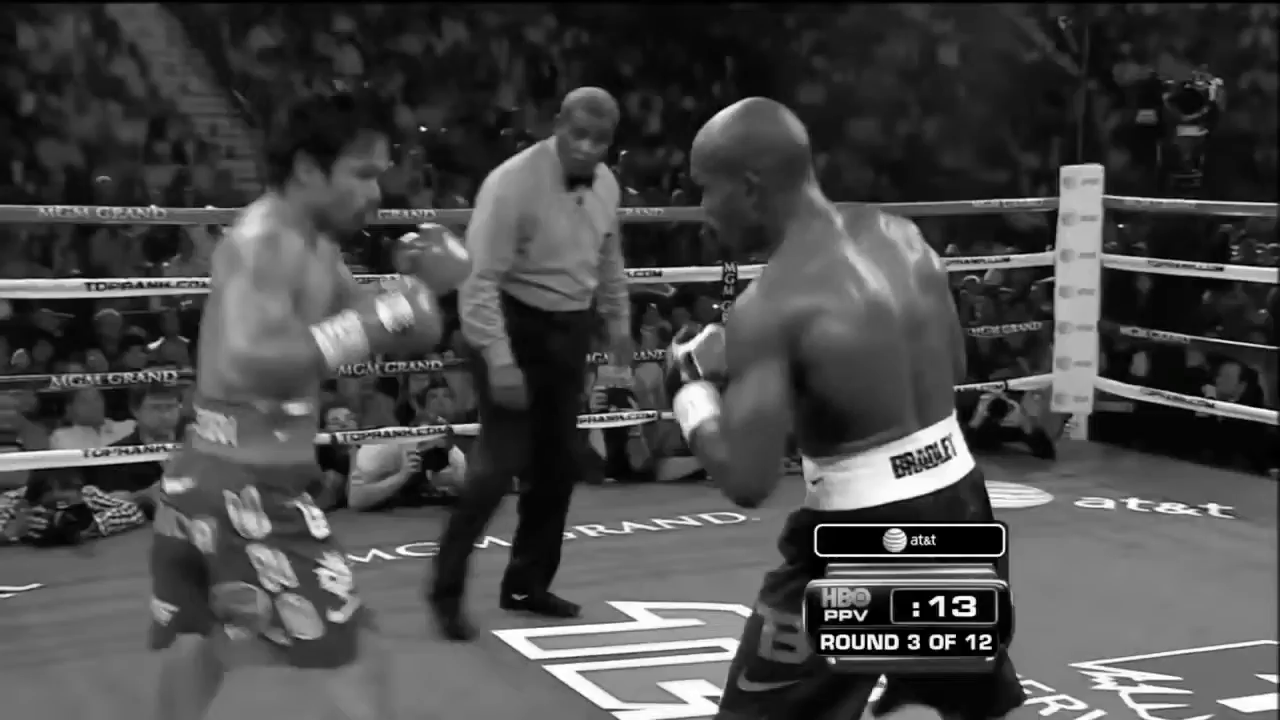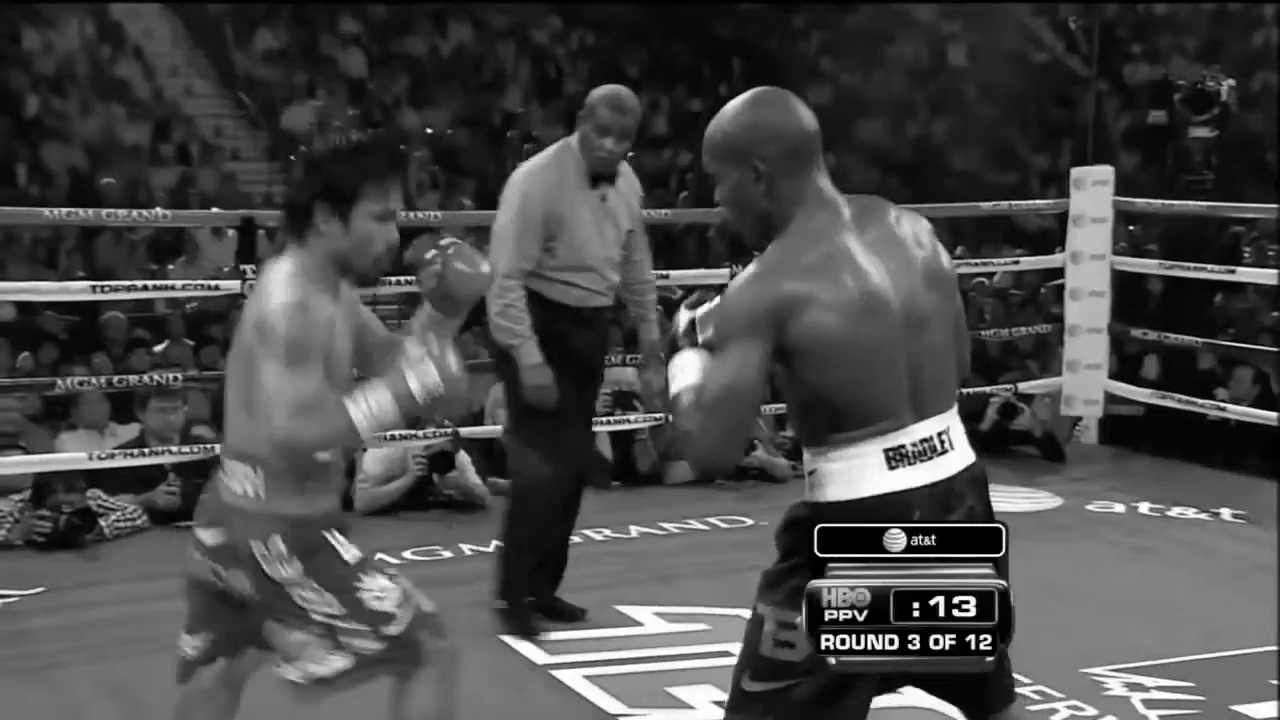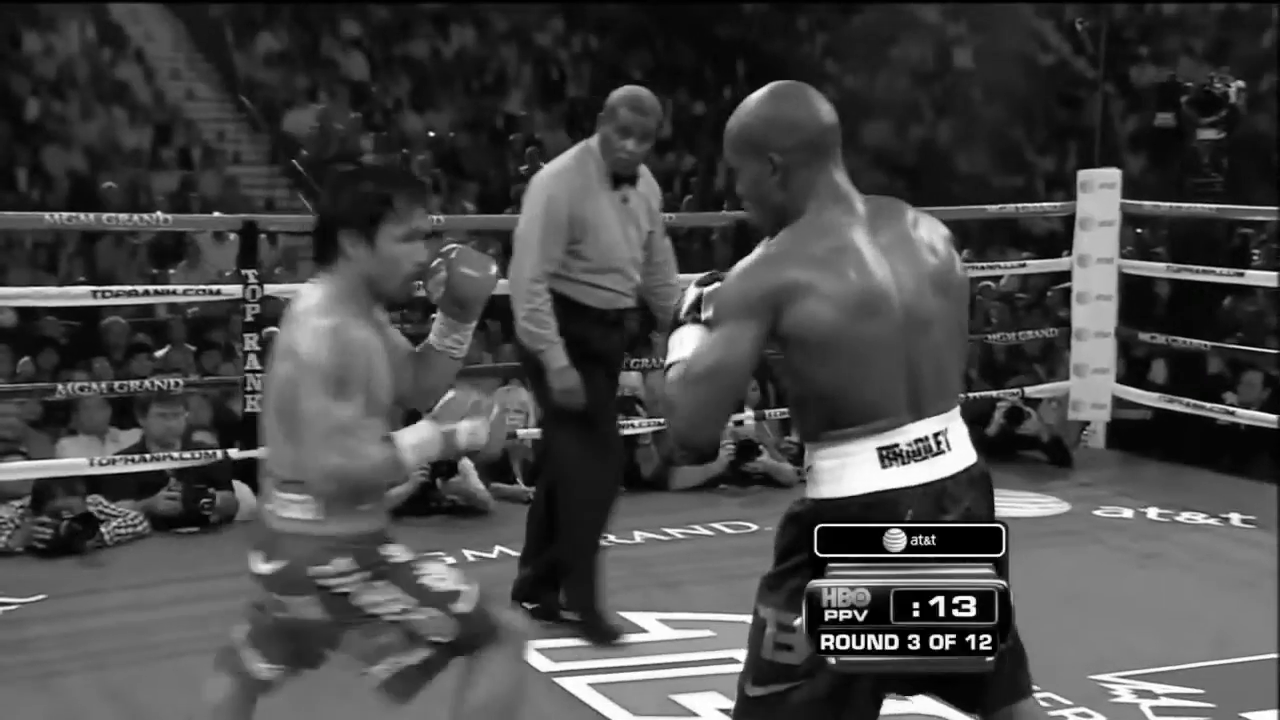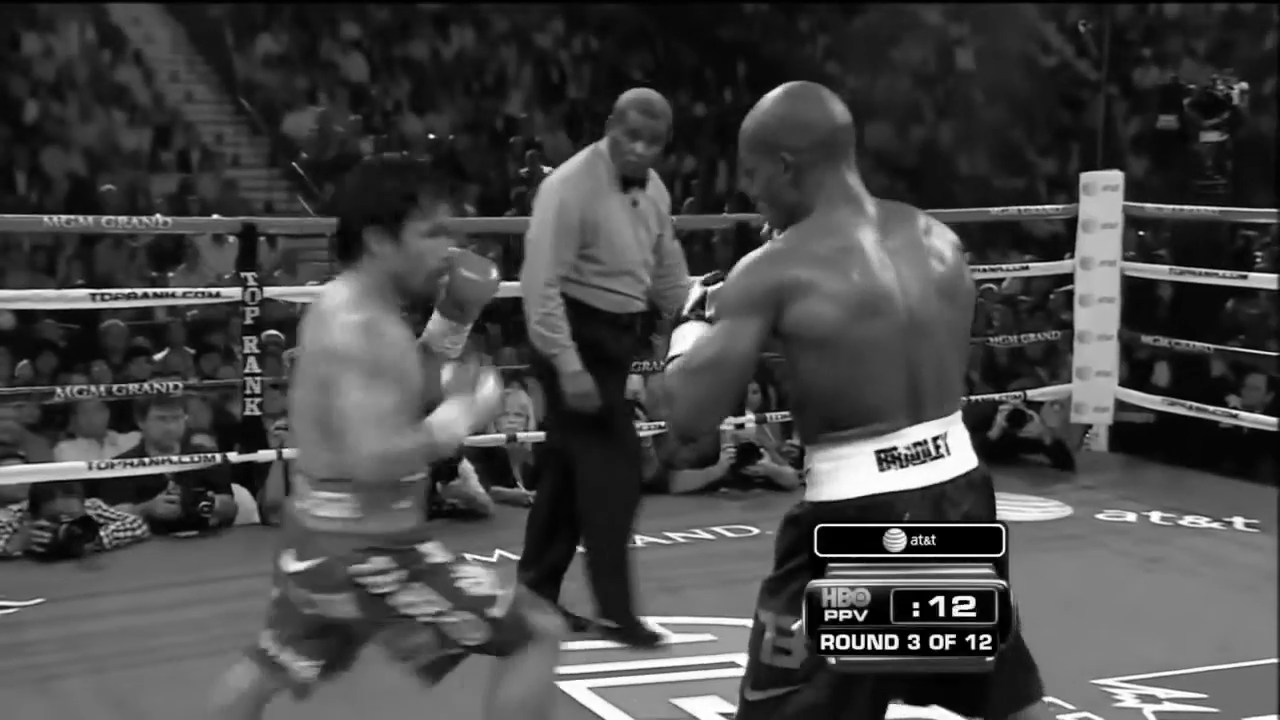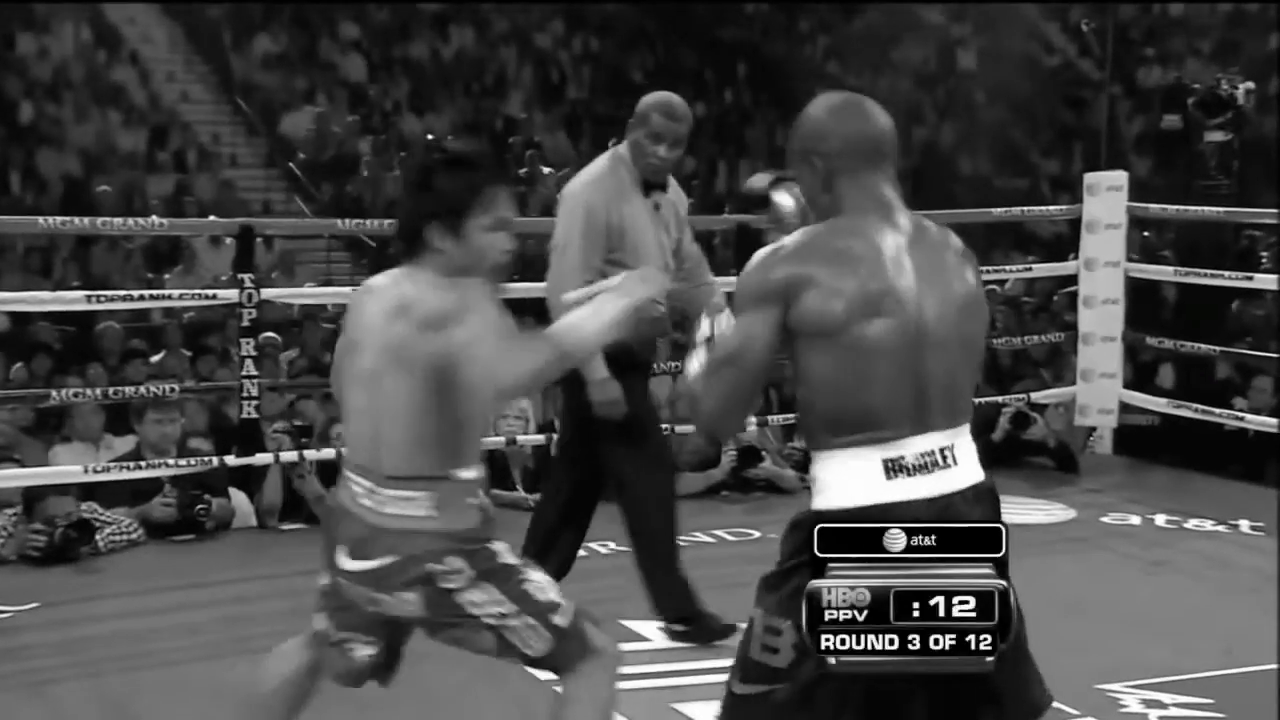
dt=0.5s
person 1, frame 1
left shoulder: (770, 306)
right shoulder: (902, 238)
left elbow: (747, 481)
left wrist: (692, 381)
left hip: (864, 533)
right hip: (957, 501)
person 1, frame 2
left shoulder: (766, 289)
right shoulder: (912, 230)
left elbow: (712, 453)
left wrist: (689, 351)
left hip: (860, 523)
right hip: (957, 496)
person 1, frame 3
left shoulder: (770, 275)
right shoulder: (929, 233)
left elbow: (691, 431)
left wrist: (692, 322)
left hip: (858, 521)
right hip: (959, 492)
person 1, frame 4
left shoulder: (774, 272)
right shoulder: (938, 239)
left elbow: (690, 417)
left wrist: (692, 320)
left hip: (857, 522)
right hip: (959, 498)
person 1, frame 5
left shoulder: (788, 268)
right shoulder: (957, 258)
left elbow: (718, 417)
left wrist: (709, 349)
left hip: (860, 528)
right hip: (963, 510)
person 2, frame 1
left shoulder: (315, 244)
right shoulder: (263, 241)
left elbow: (354, 326)
right elbow: (249, 361)
left wrist: (420, 288)
right wrist: (376, 321)
left hip: (209, 476)
right hip: (248, 488)
left knee: (202, 638)
right knee: (355, 656)
person 2, frame 2
left shoulder: (329, 289)
right shoulder: (293, 304)
left elbow: (388, 362)
right elbow: (290, 437)
left wrist: (445, 309)
right wrist: (411, 387)
left hip: (235, 518)
right hip: (279, 533)
left knee: (225, 662)
right knee: (429, 653)
person 2, frame 3
left shoulder: (356, 311)
right shoulder: (328, 333)
left elbow: (419, 384)
right elbow: (339, 471)
left wrist: (458, 315)
right wrist: (448, 435)
left hip: (288, 541)
right hip: (330, 553)
left knee: (249, 671)
right knee: (500, 638)
person 2, frame 4
left shoulder: (339, 302)
right shoulder: (357, 327)
left elbow: (398, 391)
right elbow: (378, 458)
left wrist: (450, 317)
right wrist: (469, 402)
left hip: (312, 535)
right hip: (365, 549)
left knee: (271, 663)
right knee: (537, 637)
person 2, frame 5
left shoulder: (370, 295)
right shoulder: (456, 301)
right elbow: (507, 375)
right wrist: (617, 301)
left hip: (356, 525)
right hip: (432, 547)
left knee: (321, 648)
right knee: (592, 658)
person 3, frame 1
left shoulder: (606, 185)
right shoulder: (513, 183)
left elbow: (608, 266)
right elbow: (478, 278)
left wrist: (619, 329)
right wrist: (499, 361)
left hip: (570, 330)
right hip: (516, 326)
left knee: (559, 463)
right knee: (501, 461)
left ankle: (527, 583)
right ankle: (446, 590)
person 3, frame 2
left shoulder: (628, 184)
right shoulder: (536, 180)
left elbow: (635, 267)
right elbow: (505, 277)
left wrist: (651, 338)
right wrist: (528, 359)
left hip: (591, 327)
right hip: (539, 324)
left knee: (575, 463)
right knee: (545, 462)
left ankle: (539, 587)
right ankle: (512, 593)
person 3, frame 3
left shoulder: (645, 185)
right shoulder: (559, 183)
left elbow: (657, 269)
right elbow: (529, 279)
right wrist: (555, 363)
left hip: (609, 329)
right hip: (565, 328)
left knee: (571, 463)
right knee: (593, 462)
left ankle: (538, 591)
right ankle: (579, 600)
person 3, frame 4
left shoulder: (653, 189)
right shoulder: (570, 187)
left elbow: (668, 274)
right elbow: (540, 283)
right wrist: (567, 366)
left hip: (617, 335)
right hip: (579, 335)
left knee: (573, 469)
right knee: (614, 466)
left ankle: (533, 594)
right ankle: (616, 610)
person 3, frame 5
left shoulder: (669, 193)
right shoulder: (592, 192)
left elbow: (689, 274)
right elbow: (566, 292)
right wrist: (596, 376)
left hip: (632, 343)
right hip: (601, 345)
left knee: (580, 474)
right knee: (647, 471)
right ankle: (678, 609)
